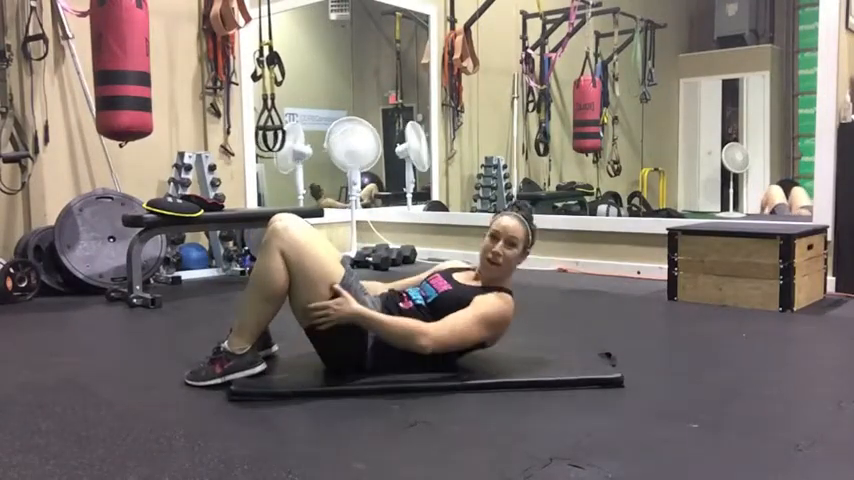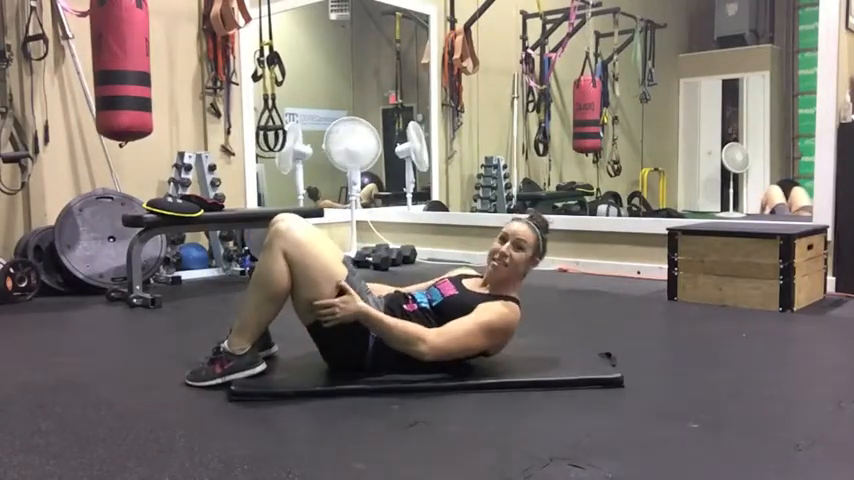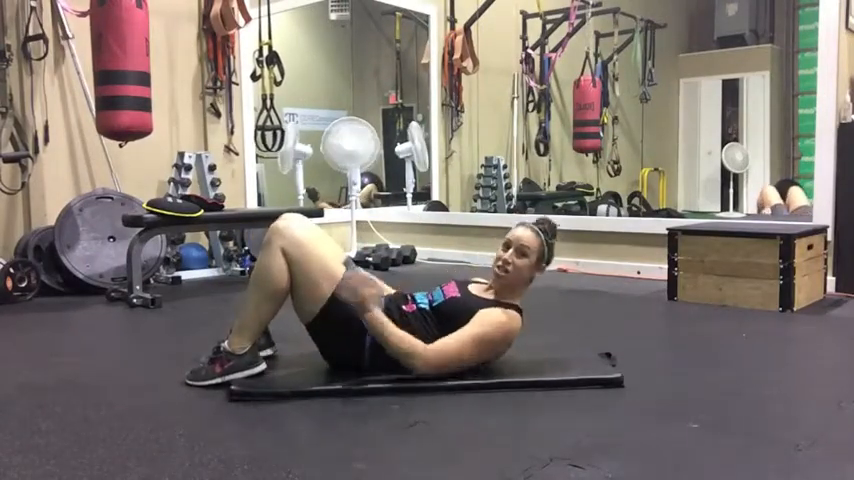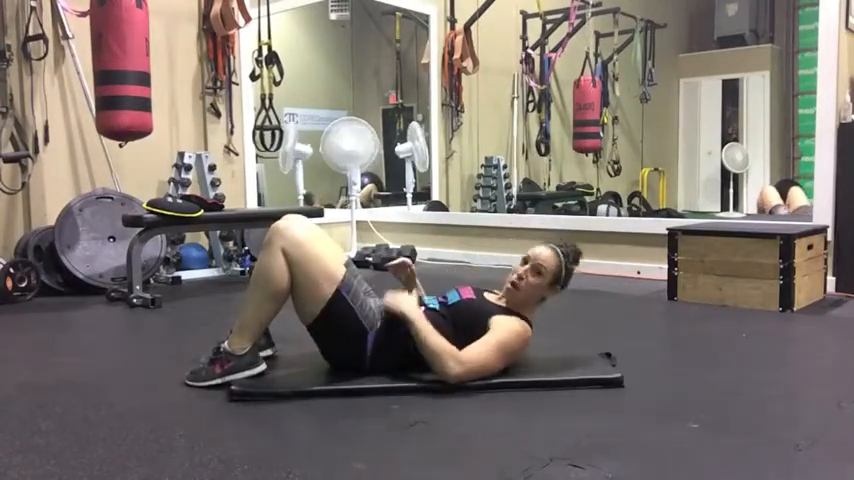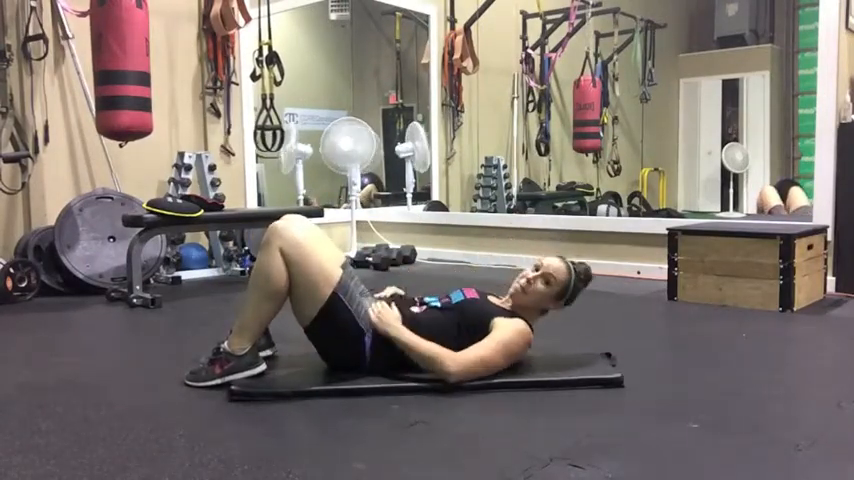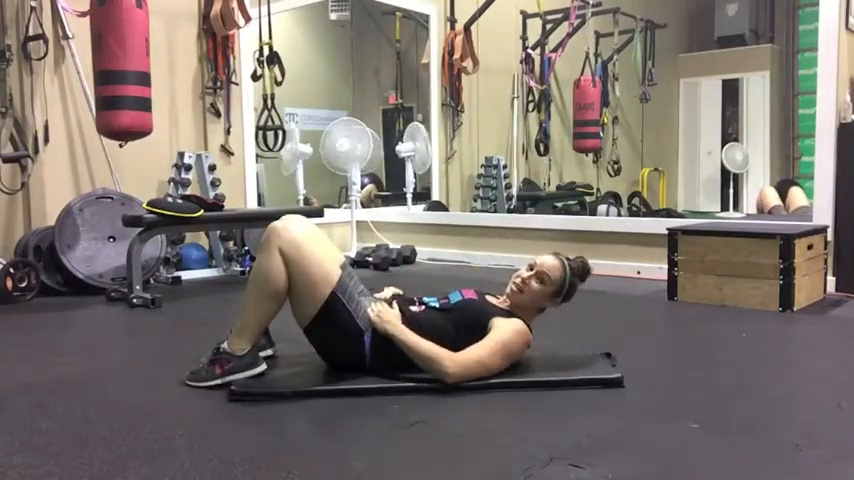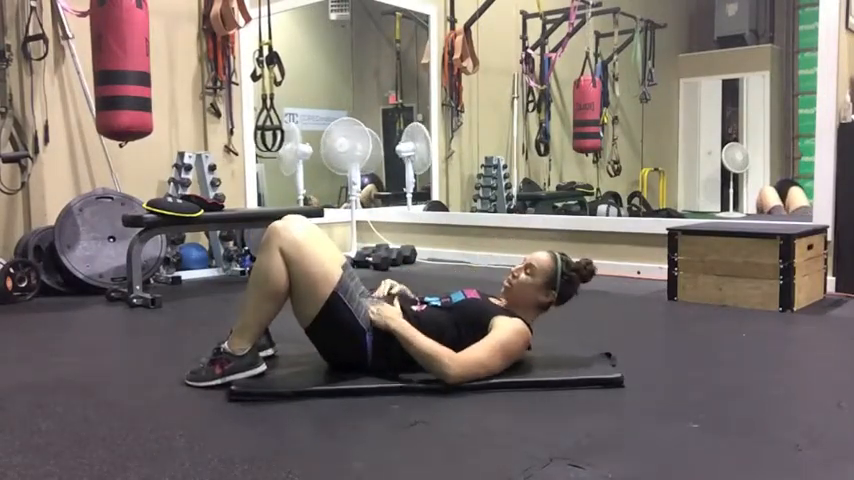
dt=0.4s
person 1, frame 1
left shoulder: (498, 306)
right shoulder: (458, 268)
left elbow: (428, 339)
left wrist: (357, 314)
right wrist: (344, 284)
left hip: (365, 344)
right hip: (372, 314)
left knee: (283, 237)
right knee: (283, 224)
left ankle: (238, 353)
right ankle: (255, 336)
person 1, frame 2
left shoulder: (503, 314)
right shoulder: (468, 275)
left elbow: (428, 345)
left wrist: (361, 311)
right wrist: (352, 285)
left hip: (365, 342)
right hip: (376, 316)
left knee: (285, 237)
right knee: (286, 225)
left ankle: (239, 352)
right ankle: (255, 336)
person 1, frame 3
left shoulder: (504, 321)
right shoulder: (482, 287)
left elbow: (424, 360)
left wrist: (368, 309)
right wrist: (375, 286)
left hip: (365, 341)
right hip: (375, 317)
left knee: (285, 235)
right knee: (290, 226)
left ankle: (239, 352)
right ankle: (254, 335)
person 1, frame 4
left shoulder: (515, 329)
right shoulder: (496, 301)
left elbow: (454, 368)
left wrist: (412, 312)
right wrist: (415, 289)
left hip: (366, 341)
right hip: (375, 318)
left knee: (286, 237)
right knee: (291, 227)
left ankle: (238, 353)
right ankle: (254, 336)
person 1, frame 5
left shoulder: (516, 331)
right shoulder: (495, 305)
left elbow: (453, 367)
left wrist: (396, 330)
right wrist: (405, 302)
left hip: (364, 342)
right hip: (373, 319)
left knee: (284, 236)
right knee: (291, 227)
left ankle: (238, 353)
right ankle: (255, 336)
person 1, frame 6
left shoulder: (514, 331)
right shoulder: (495, 305)
left elbow: (452, 368)
left wrist: (394, 329)
right wrist: (398, 299)
left hip: (363, 341)
right hip: (373, 317)
left knee: (283, 236)
right knee: (291, 227)
left ankle: (238, 353)
right ankle: (254, 335)
person 1, frame 7
left shoulder: (514, 331)
right shoulder: (498, 306)
left elbow: (453, 368)
left wrist: (397, 323)
right wrist: (405, 296)
left hip: (364, 341)
right hip: (374, 316)
left knee: (284, 236)
right knee: (291, 227)
left ankle: (238, 353)
right ankle: (255, 335)
